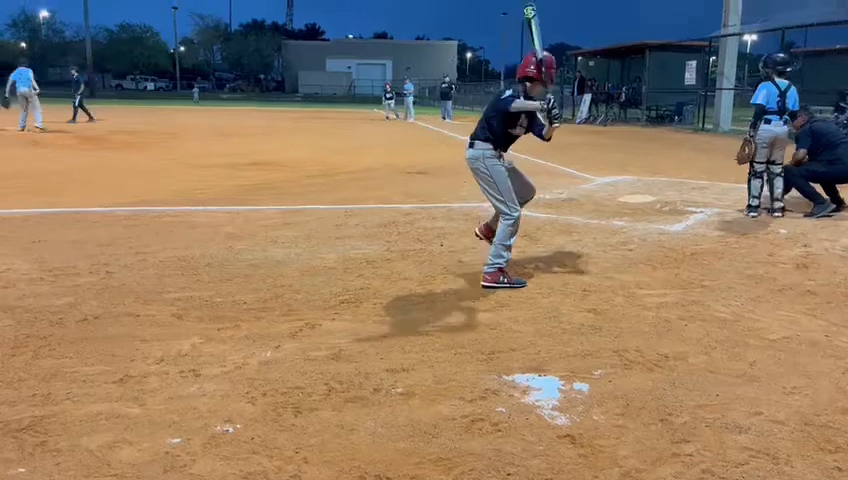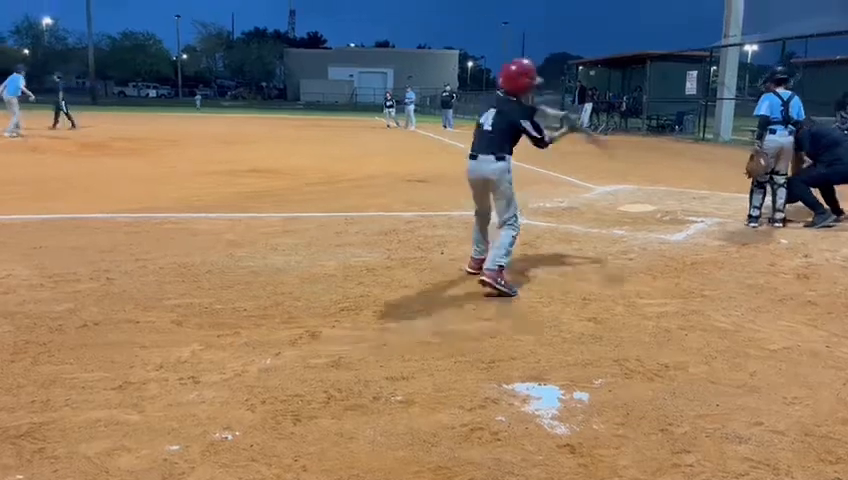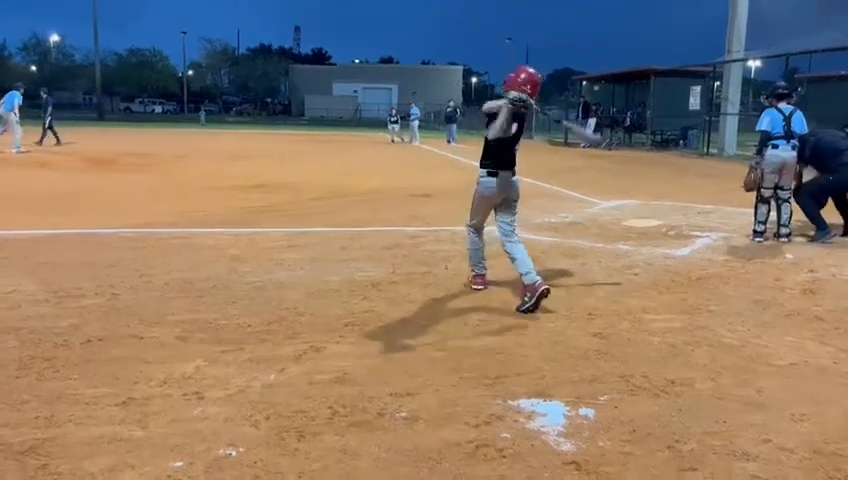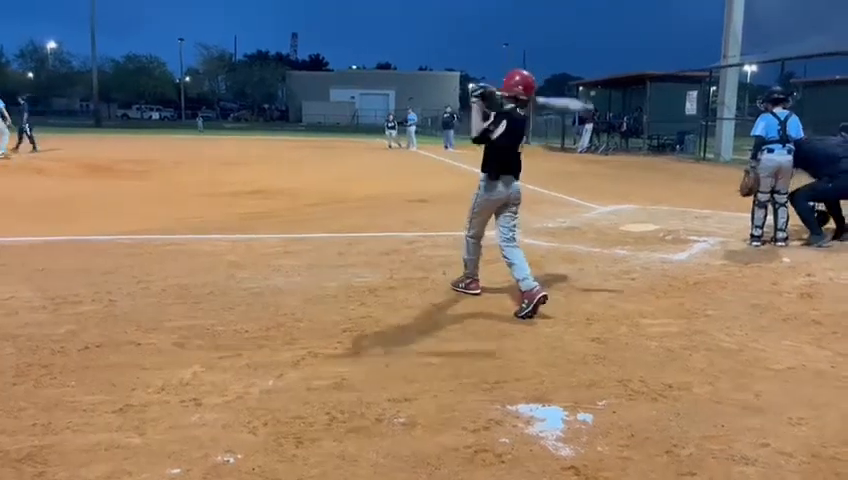
dt=0.5s
person 1, frame 1
left shoulder: (531, 108)
right shoulder: (517, 92)
left elbow: (545, 134)
right elbow: (504, 105)
left wrist: (553, 119)
right wrist: (540, 105)
left hip: (493, 154)
right hip: (483, 153)
left knee: (526, 192)
right knee: (511, 212)
left ankle: (489, 229)
right ankle: (494, 273)
person 1, frame 2
left shoulder: (499, 99)
right shoulder: (518, 110)
right elbow: (543, 142)
left wrist: (557, 115)
right wrist: (564, 131)
left hip: (474, 165)
right hip: (497, 166)
left knee: (482, 213)
right knee: (509, 223)
left ankle: (478, 260)
right ankle: (493, 271)
person 1, frame 3
left shoulder: (515, 115)
right shoulder: (503, 107)
left elbow: (494, 136)
right elbow: (487, 107)
left wrist: (508, 106)
right wrist: (509, 103)
left hip: (491, 180)
right hip: (509, 181)
left knee: (475, 227)
right knee: (509, 236)
left ankle: (479, 274)
right ankle: (533, 282)
person 1, frame 4
left shoulder: (509, 117)
right shoulder: (514, 114)
left elbow: (478, 136)
right elbow: (481, 115)
left wrist: (478, 101)
right wrist: (482, 99)
left hip: (492, 184)
right hip: (512, 186)
left knee: (473, 234)
right knee: (508, 241)
left ankle: (470, 279)
right ankle: (531, 288)
person 2, frame 1
left shoulder: (765, 86)
right shoulder: (791, 88)
left elbow: (759, 110)
right elbow: (793, 114)
left wrist: (751, 130)
left hip: (765, 128)
right hip: (783, 129)
left knee: (757, 168)
right knee: (777, 168)
left ankle: (753, 207)
right ankle: (777, 206)
person 2, frame 2
left shoulder: (768, 97)
right shoulder: (795, 99)
left elbow: (763, 121)
right elbow: (799, 124)
left wrist: (758, 142)
right wrist: (792, 140)
left hip: (770, 139)
right hip: (788, 140)
left knee: (760, 178)
right knee: (781, 179)
left ankle: (754, 216)
right ankle: (778, 217)
person 2, frame 3
left shoulder: (769, 112)
right shoulder: (797, 113)
left elbow: (764, 135)
left wrist: (757, 156)
right wrist: (799, 161)
left hip: (772, 153)
right hip: (791, 154)
left knee: (765, 193)
right knee: (785, 194)
left ankle: (759, 232)
right ankle: (784, 232)
person 2, frame 4
left shoulder: (765, 117)
right shoulder: (793, 118)
left elbow: (759, 140)
left wrist: (753, 160)
right wrist: (795, 164)
left hip: (768, 157)
right hip: (787, 158)
left knee: (761, 197)
right knee: (782, 198)
left ankle: (756, 235)
right ankle: (781, 236)
